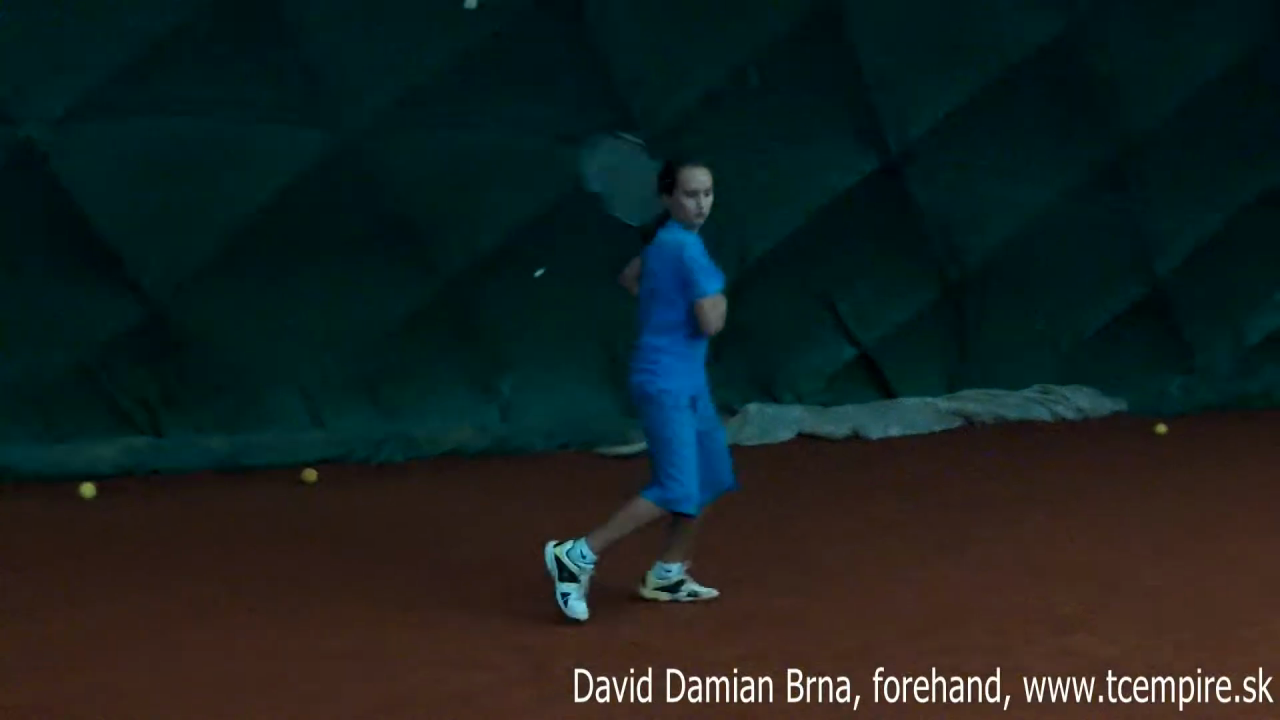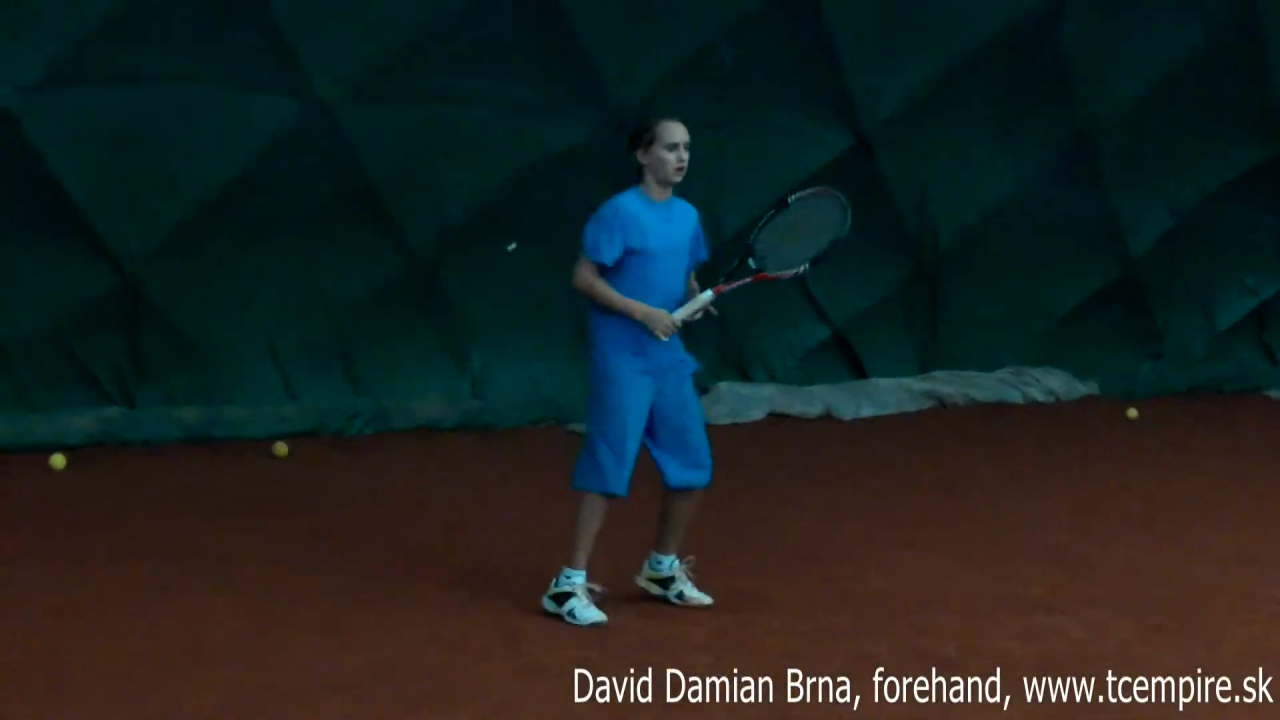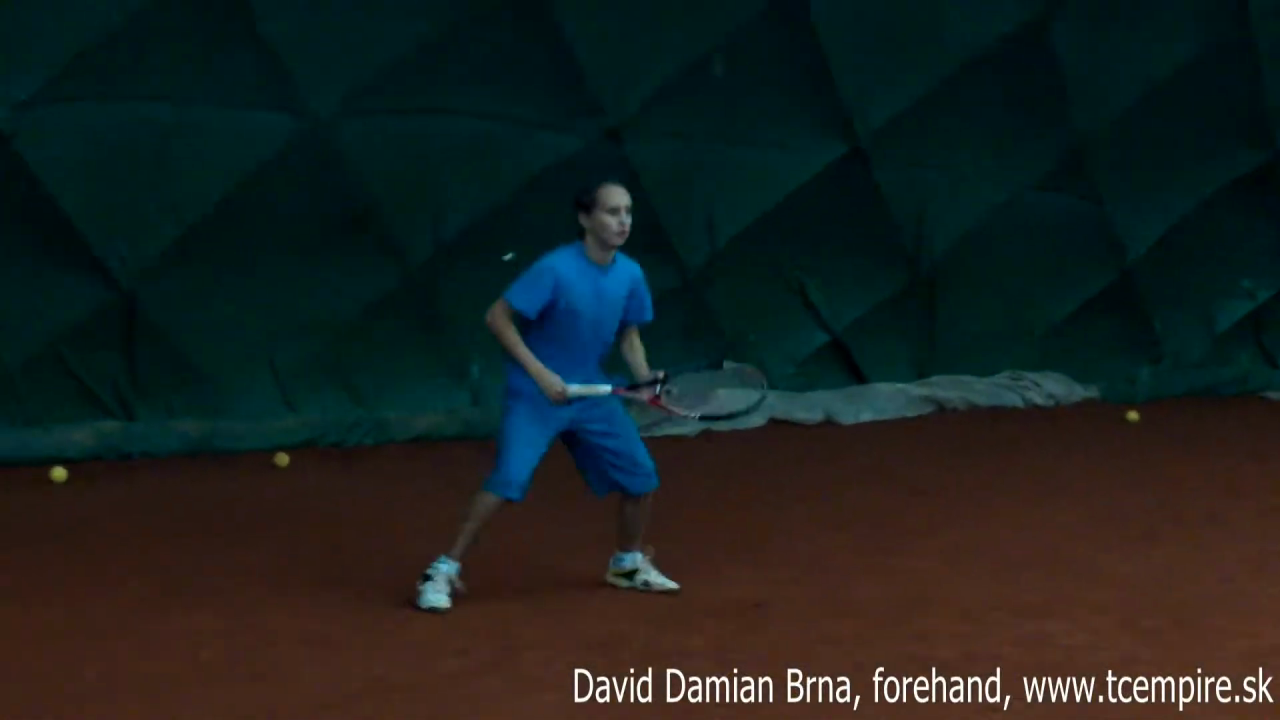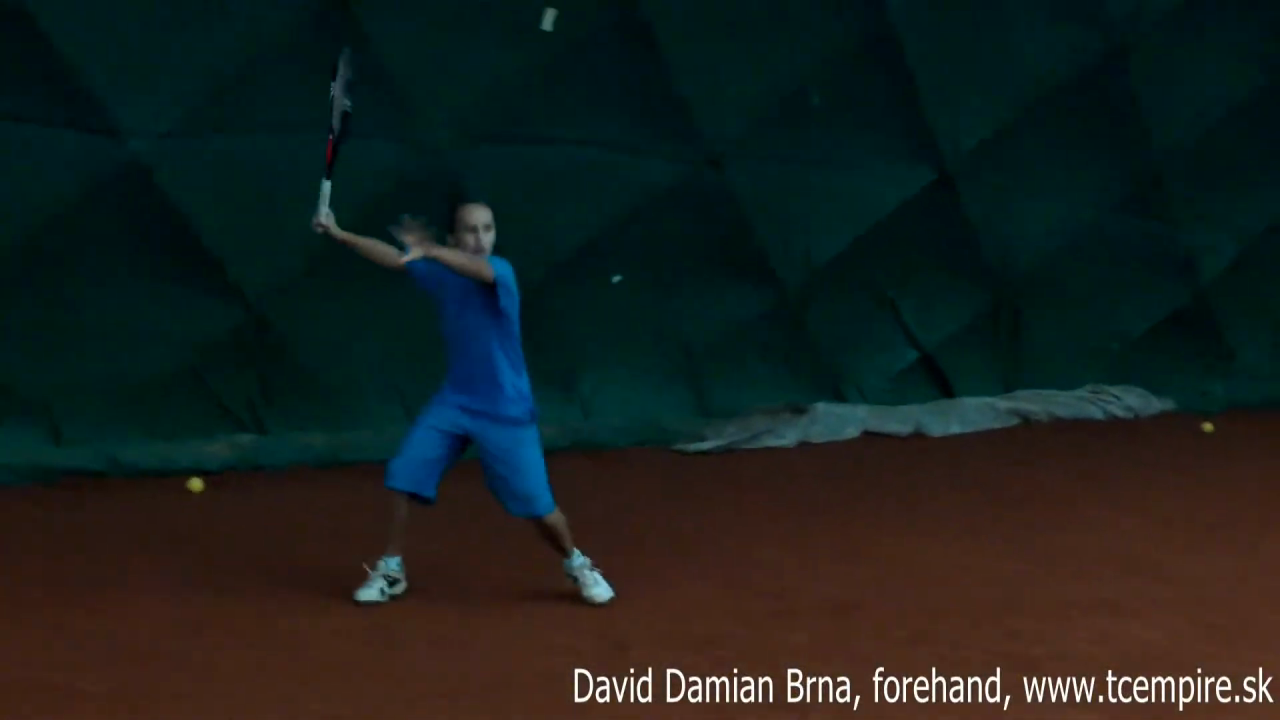
dt=0.7s
person 1, frame 1
left shoulder: (665, 241)
right shoulder: (687, 248)
left elbow: (629, 278)
right elbow: (712, 322)
right wrist: (714, 306)
left hip: (688, 384)
right hip: (664, 384)
left knee: (711, 477)
right knee: (674, 491)
left ankle: (668, 574)
right ankle: (576, 556)
person 1, frame 2
left shoulder: (688, 216)
right shoulder: (619, 211)
right elbow: (583, 279)
left wrist: (698, 301)
right wrist: (643, 312)
left hip: (669, 359)
right hip: (621, 359)
left knee: (693, 470)
right knee: (608, 471)
left ankle: (662, 568)
right ankle: (570, 583)
person 1, frame 3
left shoulder: (631, 276)
right shoulder: (554, 269)
left elbow: (629, 339)
right elbow: (498, 318)
left wrist: (645, 379)
right wrist: (539, 374)
left hip: (592, 394)
right hip: (534, 392)
left knee: (640, 476)
right knee: (508, 479)
left ankle: (628, 561)
right ankle: (444, 568)
person 1, frame 4
left shoulder: (497, 272)
right shoulder: (440, 267)
left elbow: (473, 268)
right elbow: (390, 256)
left wrist: (428, 250)
right wrist: (341, 233)
left hip: (508, 409)
right hip: (455, 401)
left knee: (537, 505)
right knee: (403, 476)
left ankle: (577, 565)
right ankle: (390, 569)
